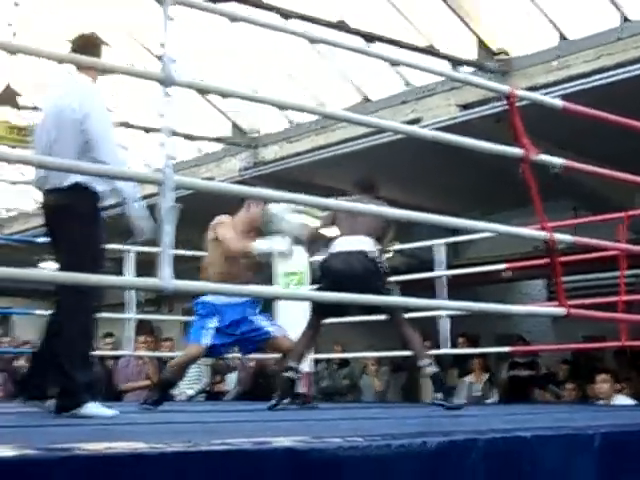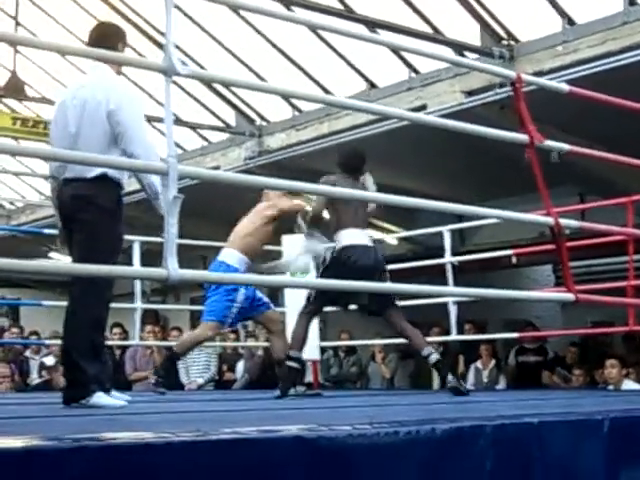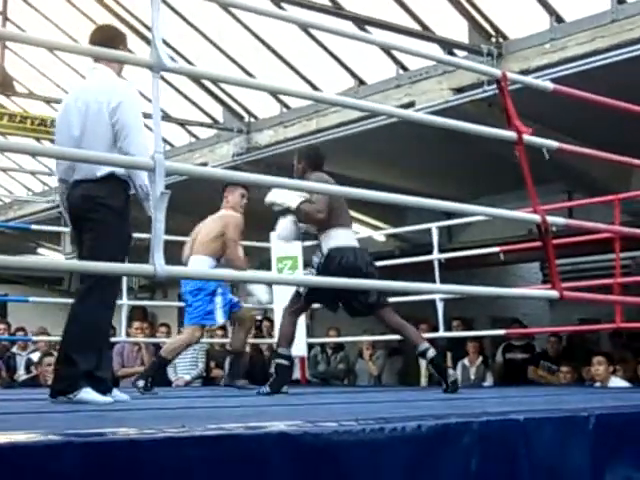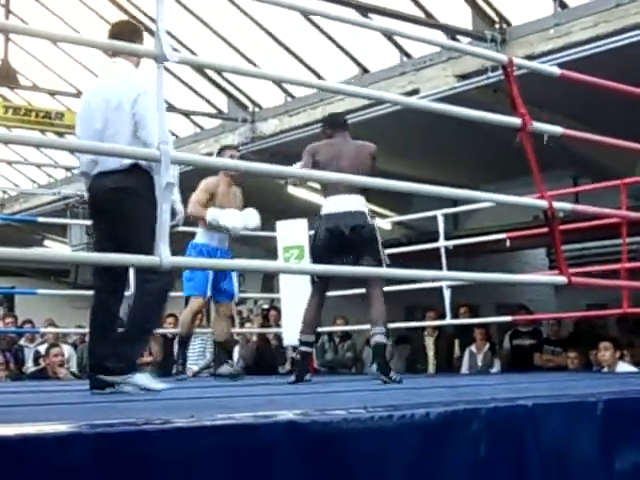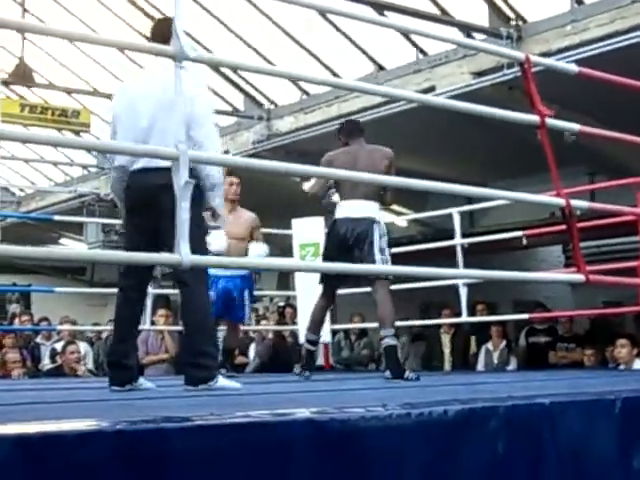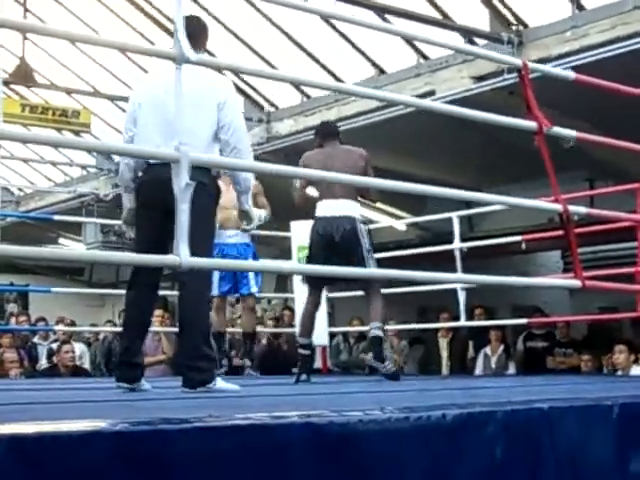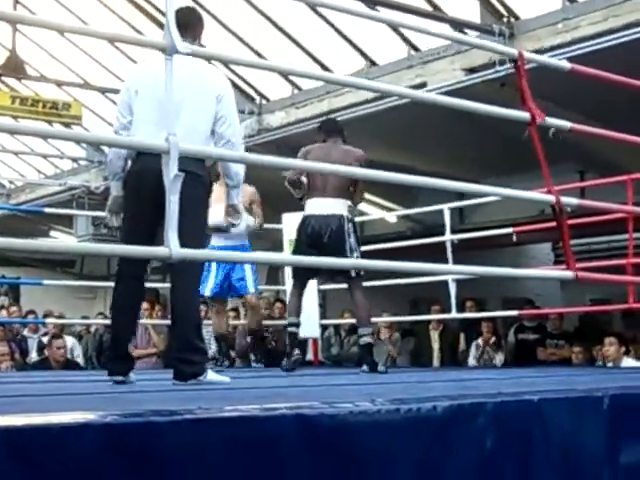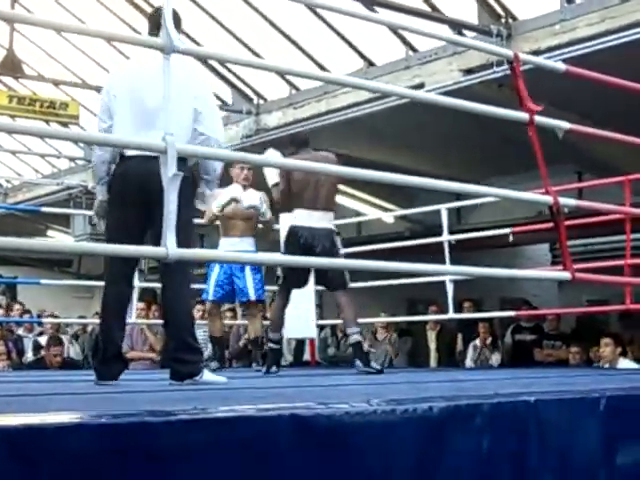
dt=0.3s
person 1, frame 1
left shoulder: (53, 101)
right shoulder: (88, 98)
left elbow: (42, 159)
right elbow: (108, 157)
right wrist: (136, 209)
left hip: (55, 200)
right hip: (79, 202)
left knee: (70, 297)
right knee: (80, 298)
left ankle: (38, 384)
right ankle: (73, 396)
person 1, frame 2
left shoulder: (71, 93)
right shoulder: (117, 90)
left elbow: (57, 156)
right elbow: (140, 149)
left wrist: (61, 201)
right wrist: (163, 201)
left hip: (69, 192)
right hip: (99, 193)
left knee: (88, 288)
right knee: (92, 289)
left ankle: (94, 379)
right ankle: (81, 386)
person 1, frame 3
left shoulder: (73, 96)
right shoulder: (121, 91)
left elbow: (62, 160)
right elbow: (136, 152)
left wrist: (68, 205)
right wrist: (152, 203)
left hip: (78, 195)
right hip: (109, 194)
left knee: (95, 289)
right knee: (102, 289)
left ankle: (97, 380)
right ankle: (71, 379)
person 1, frame 4
left shoulder: (91, 92)
right shoulder: (138, 84)
left elbow: (84, 152)
right elbow: (156, 142)
right wrist: (172, 194)
left hip: (100, 187)
right hip: (133, 184)
left knee: (108, 280)
right knee: (154, 275)
left ankle: (104, 371)
right ankle: (123, 362)
person 1, frame 5
left shoulder: (128, 88)
right shoulder: (188, 82)
left elbow: (116, 152)
right elbow: (205, 142)
left wrist: (122, 199)
right wrist: (215, 194)
left hip: (138, 185)
right hip: (177, 183)
left knee: (133, 278)
right knee: (192, 276)
left ankle: (122, 371)
right ankle: (201, 371)
person 1, frame 6
left shoulder: (148, 84)
right shoulder: (216, 84)
left elbow: (128, 144)
right elbow: (236, 145)
left wrist: (129, 196)
right wrist: (244, 198)
left hip: (152, 181)
right hip: (194, 180)
left knee: (144, 274)
right knee: (194, 276)
left ankle: (129, 369)
right ankle: (198, 373)
person 1, frame 7
left shoulder: (143, 73)
right shoulder: (214, 78)
left elbow: (121, 131)
right elbow: (230, 140)
left wrist: (116, 185)
right wrist: (234, 192)
left hip: (143, 170)
right hip: (189, 172)
left knee: (131, 266)
right knee: (185, 267)
left ankle: (119, 363)
right ankle: (189, 366)
person 1, frame 8
left shoulder: (121, 73)
right shoulder: (192, 73)
left elbow: (103, 135)
right elbow: (210, 135)
left wrist: (101, 189)
right wrist: (209, 185)
left hip: (127, 172)
right hip: (172, 172)
left knee: (119, 269)
right knee: (175, 268)
left ankle: (107, 365)
right ankle: (186, 366)
person 2, frame 1
left shoulder: (342, 202)
right shoulder: (387, 209)
left elbow: (314, 234)
right elbow: (384, 245)
left hip: (335, 260)
right hip: (364, 259)
left knee: (311, 328)
right knee: (402, 324)
left ankle: (284, 391)
person 2, frame 2
left shoulder: (329, 182)
right shoulder: (363, 187)
left elbow: (314, 216)
left wrist: (310, 230)
left hip: (345, 254)
right hip: (370, 254)
left knee: (306, 313)
right knee: (397, 320)
left ankle: (289, 381)
right ankle: (445, 374)
person 2, frame 3
left shoulder: (314, 180)
right shoulder: (327, 181)
left elbow: (320, 211)
left wrist: (296, 205)
left hip: (335, 255)
right hip: (357, 256)
left knee: (292, 311)
right knee: (388, 316)
left ankle: (279, 377)
right ankle: (442, 370)
person 2, frame 4
left shoulder: (315, 149)
right shoulder: (369, 149)
left wrist: (311, 173)
left hip: (328, 220)
right hip: (358, 218)
left knee: (318, 293)
right knee: (376, 286)
left ankle: (302, 366)
right ankle: (380, 359)
person 2, frame 5
left shoulder: (333, 157)
right shoulder: (386, 155)
left elbow: (315, 192)
right elbow: (388, 200)
left wrist: (310, 185)
left hip: (341, 224)
right hip: (368, 223)
left knee: (327, 294)
right knee: (380, 288)
left ankle: (307, 362)
right ankle: (392, 362)
person 2, frame 6
left shoulder: (309, 158)
right shoulder: (361, 155)
left elbow: (299, 200)
right elbow: (371, 195)
left hip: (323, 224)
right hip: (350, 223)
left knee: (314, 295)
right knee: (373, 288)
left ankle: (303, 365)
right ankle: (376, 350)
person 2, frame 7
left shoulder: (308, 151)
right shoulder: (358, 156)
left elbow: (290, 177)
right elbow: (356, 198)
left wrist: (300, 187)
left hip: (311, 220)
right hip: (338, 220)
left knee: (298, 285)
right knee: (355, 287)
left ankle: (292, 347)
right ankle: (367, 357)
person 2, frame 8
right shoulder: (331, 159)
left elbow: (282, 204)
left wrist: (273, 178)
left hip: (299, 231)
right hip: (326, 232)
left knee: (282, 294)
right knee: (341, 295)
left ankle: (272, 359)
right ankle: (360, 355)
person 3, frame 1
left shoulder: (254, 236)
right shoulder: (222, 222)
right elbow: (236, 249)
right wrist: (270, 245)
left hip: (246, 306)
right hip: (214, 305)
left knee: (287, 347)
right knee: (193, 352)
right ankle: (156, 394)
person 3, frame 2
left shoulder: (261, 222)
right shoulder: (270, 207)
right elbow: (299, 206)
left hip: (240, 276)
right hip: (229, 271)
left knee: (276, 321)
right knee: (209, 329)
right ankle: (161, 372)
person 3, frame 3
left shoulder: (203, 223)
right shoulder: (233, 217)
left elbow: (185, 256)
right elbow: (235, 252)
right wrist: (254, 283)
left hip: (206, 279)
right hip: (202, 277)
left knee: (246, 317)
right knee: (194, 331)
left ankle: (234, 374)
right ankle: (146, 378)
person 3, frame 4
left shoulder: (238, 192)
right shoulder: (211, 183)
right elbow: (192, 209)
left wrist: (246, 220)
right wrist: (220, 216)
left hip: (223, 252)
right hip: (203, 248)
left knee: (225, 309)
right knee: (197, 302)
left ankle: (221, 361)
right ankle: (180, 359)
person 3, frame 5
left shoulder: (250, 218)
left elbow: (259, 245)
left wrist: (259, 249)
right wrist: (206, 242)
left hip: (241, 278)
right hip: (216, 277)
left knee: (235, 327)
left ankle: (226, 365)
person 3, frame 6
left shoulder: (253, 186)
left elbow: (267, 210)
left wrist: (258, 215)
left hip: (244, 247)
right hip: (219, 247)
left knee: (249, 302)
right knee: (219, 302)
left ankle: (248, 358)
right ankle: (221, 358)
person 3, frame 7
left shoulder: (250, 191)
right shoulder: (209, 190)
left elbow: (260, 220)
left wrist: (250, 222)
right wrist: (209, 219)
left hip: (241, 249)
right hip: (217, 249)
left knee: (252, 299)
right knee: (218, 304)
left ankle: (255, 352)
right ankle: (224, 355)
person 3, frame 8
left shoulder: (258, 196)
right shoulder: (220, 194)
left elbow: (269, 223)
right elbow: (208, 219)
left wrist: (260, 208)
right wrist: (224, 201)
left hip: (247, 255)
right hip: (223, 254)
left knee: (253, 307)
right knee: (212, 307)
left ankle: (257, 358)
right ankle: (218, 356)
